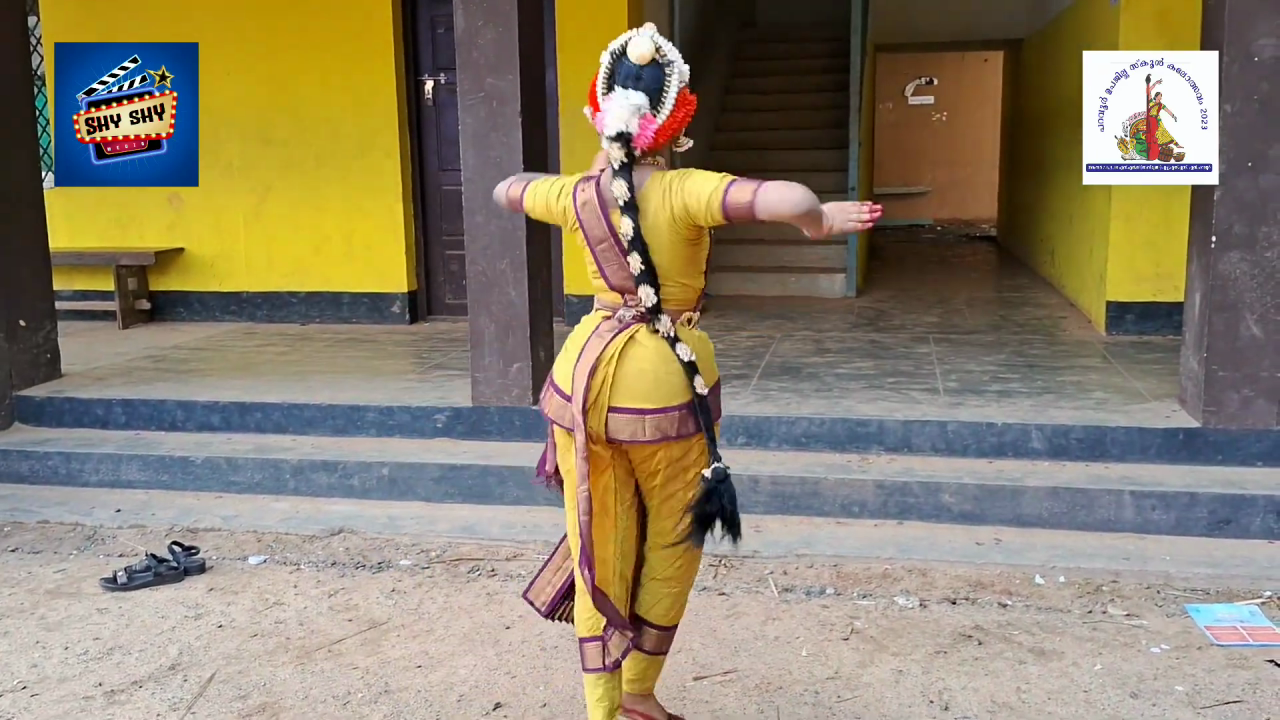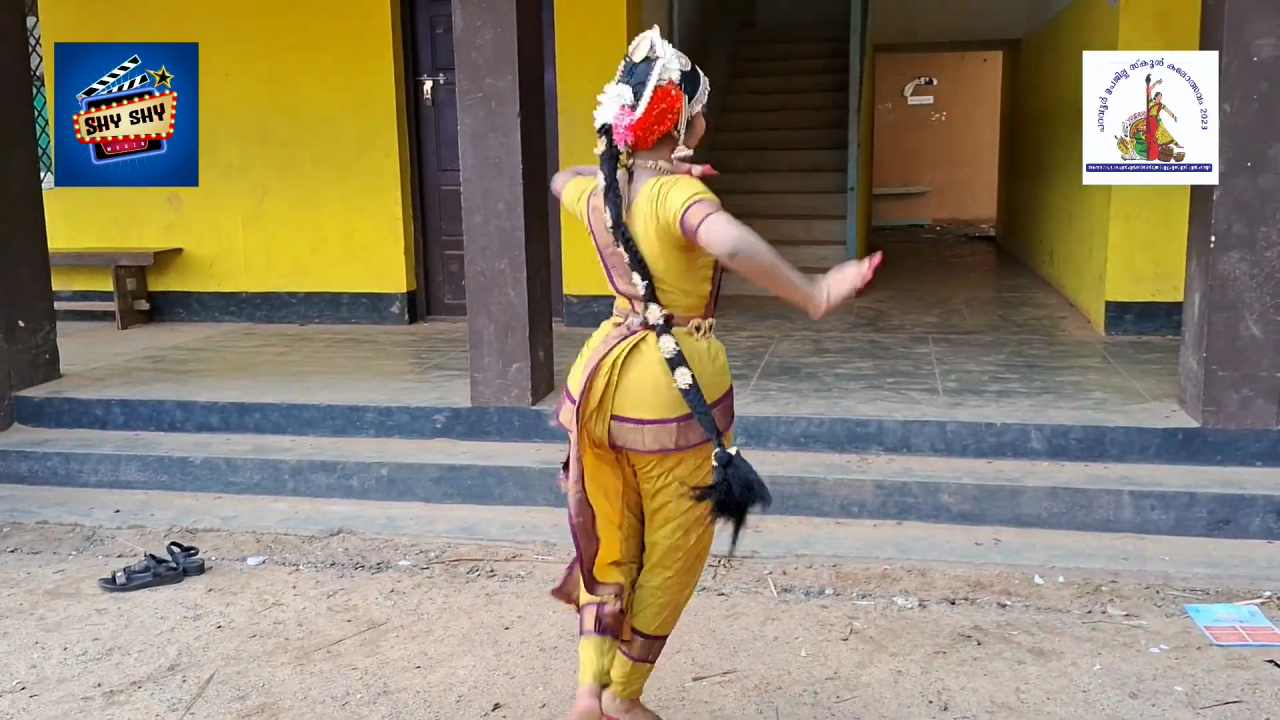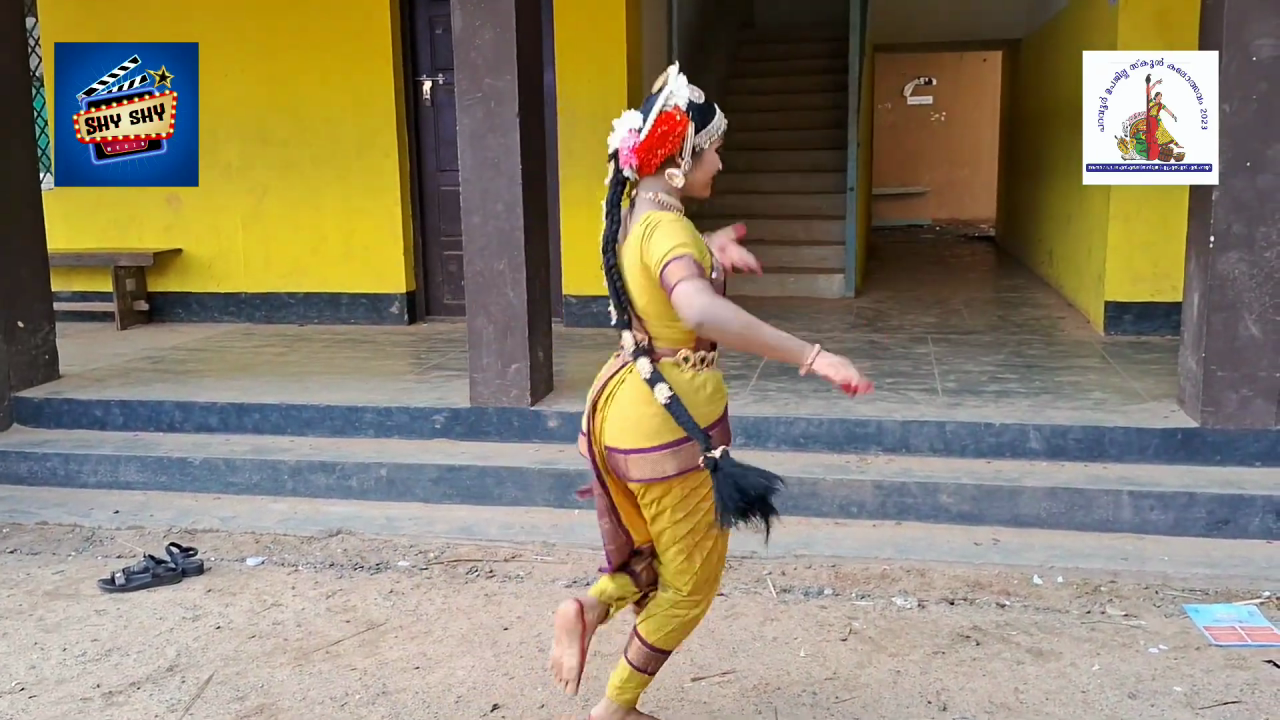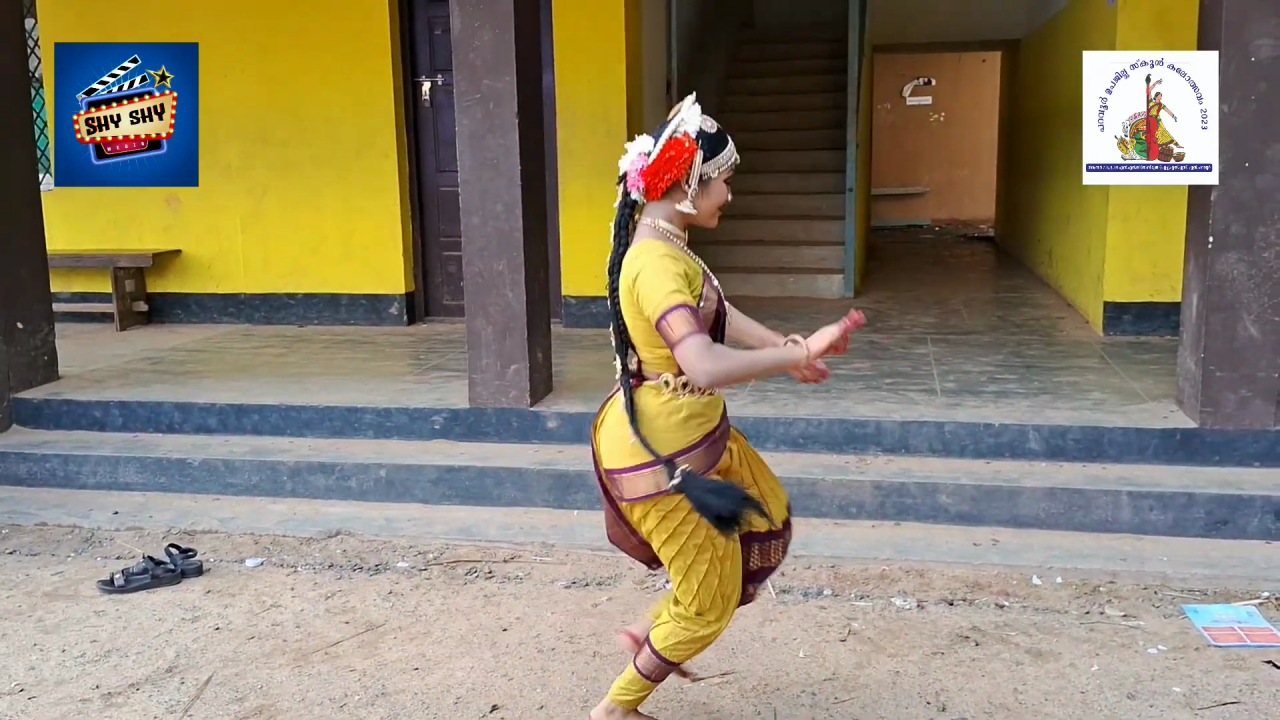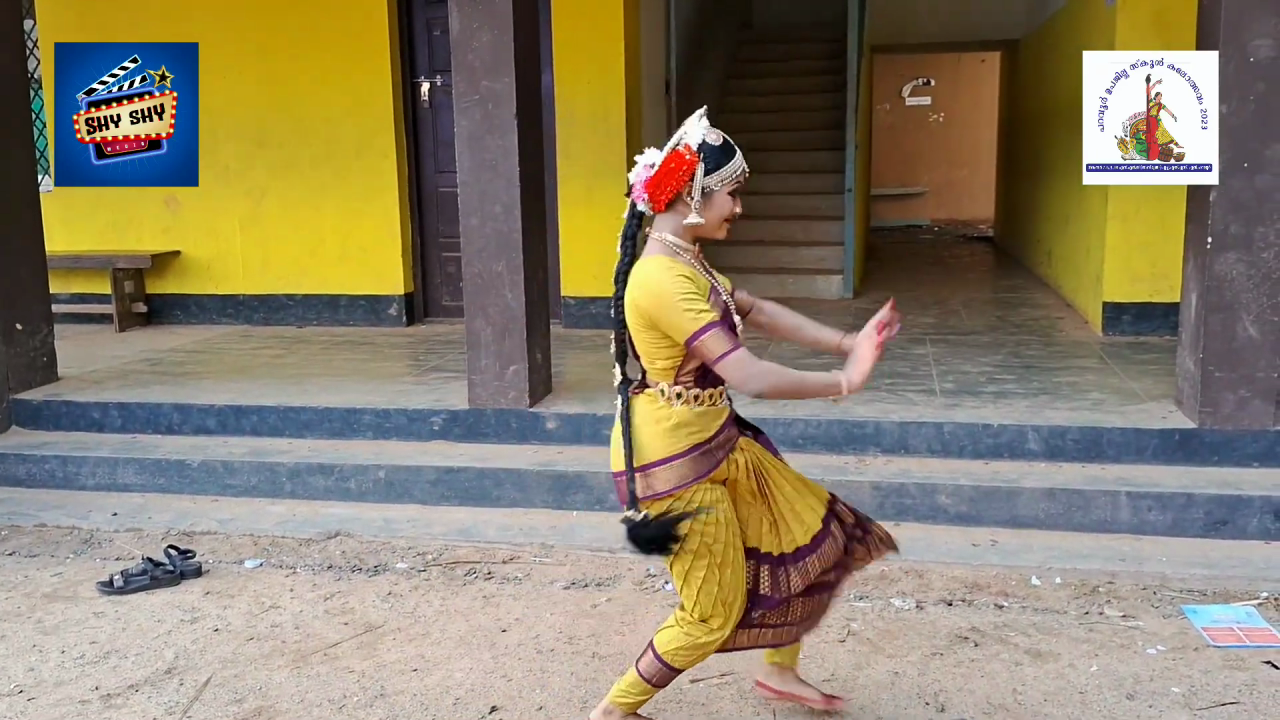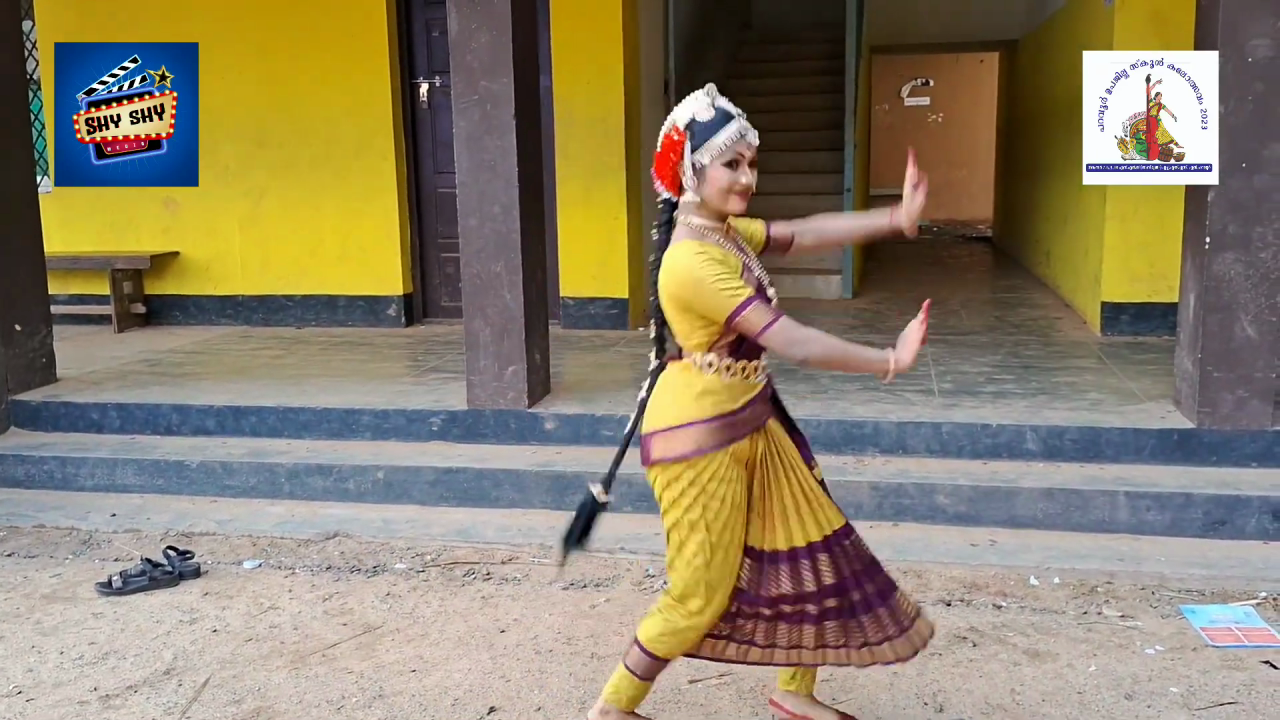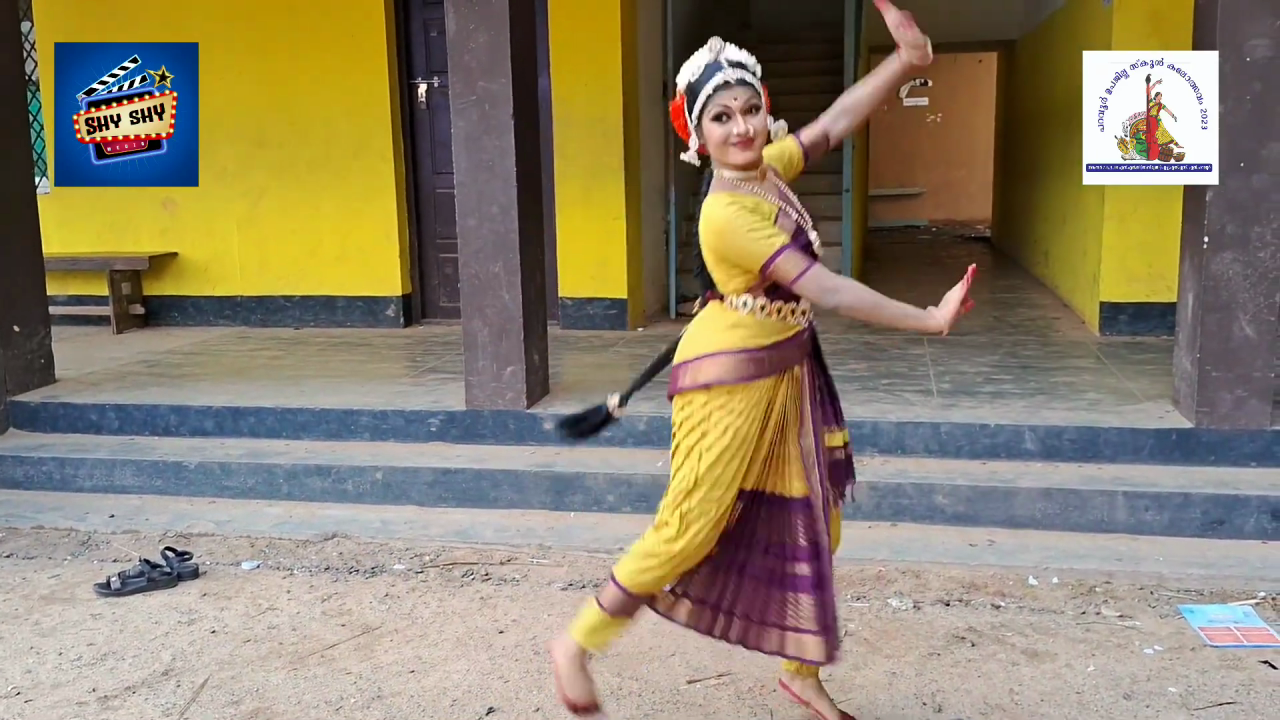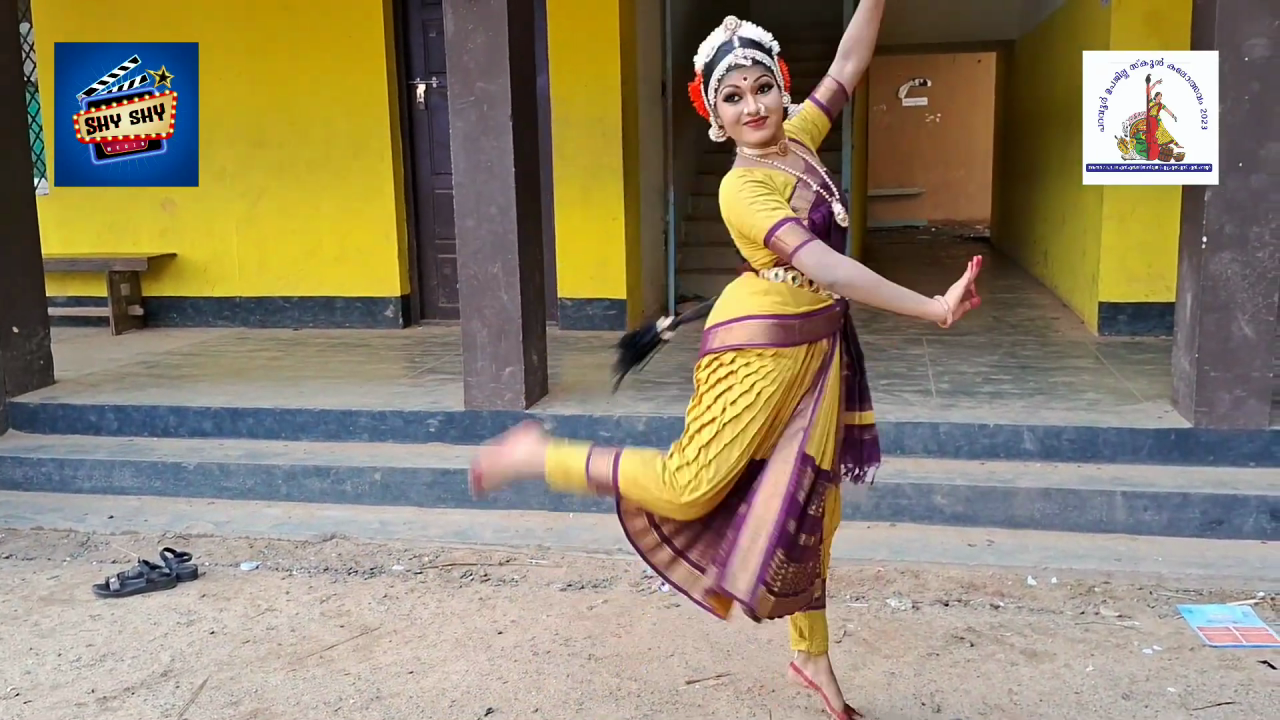
dt=0.1s
person 1, frame 1
left shoulder: (577, 196)
right shoulder: (683, 191)
left elbow: (507, 191)
right elbow: (785, 199)
right wrist: (818, 218)
left hip: (586, 376)
right hip: (664, 386)
left knee: (602, 550)
right knee: (673, 544)
person 1, frame 2
left shoulder: (600, 193)
right shoulder: (681, 196)
left elbow: (563, 182)
right elbow: (726, 242)
right wrist: (813, 292)
left hip: (604, 378)
right hip: (673, 393)
left knee: (614, 542)
right knee: (674, 557)
person 1, frame 3
left shoulder: (628, 222)
right shoulder: (669, 234)
right elbow: (701, 311)
left wrist: (711, 255)
right wrist: (808, 356)
left hip: (621, 409)
right hip: (667, 423)
left knee: (662, 551)
right knee: (691, 581)
left ankle: (590, 609)
person 1, frame 4
left shoulder: (663, 249)
right shoulder: (658, 266)
left elbow: (721, 314)
right elbow: (704, 362)
left wrist: (783, 346)
right wrist: (798, 356)
left hip: (684, 432)
right hip: (666, 446)
left knee: (762, 518)
right knee: (709, 603)
left ankle: (656, 630)
person 1, frame 5
left shoulder: (681, 262)
right shoulder: (667, 282)
left elbow: (758, 311)
right elbow: (747, 374)
left wrist: (848, 343)
right wrist: (842, 380)
left hip: (709, 436)
right hip: (674, 451)
left knee: (811, 526)
right knee: (715, 609)
left ankle: (780, 671)
person 1, frame 6
left shoulder: (725, 234)
right shoulder: (696, 268)
left elbow: (803, 236)
right elbow: (791, 341)
left wrist: (894, 220)
right wrist: (891, 359)
left hip: (748, 421)
right hip: (701, 436)
left knee: (814, 544)
right knee: (701, 596)
person 1, frame 7
left shoulder: (765, 172)
right shoulder: (729, 215)
left elbow: (833, 124)
right elbow: (819, 287)
left wrist: (905, 59)
right wrist: (928, 320)
left hip: (786, 370)
right hip: (732, 371)
left knee: (809, 514)
right knee: (689, 529)
right ankle: (578, 644)
person 1, frame 8
left shoulder: (797, 144)
right shoulder: (743, 186)
left elbow: (846, 68)
right elbow: (815, 261)
right wrist: (932, 308)
left hip: (816, 347)
right hip: (760, 342)
left knee: (809, 505)
right knee: (672, 483)
left ankle: (813, 657)
right ankle: (536, 454)
